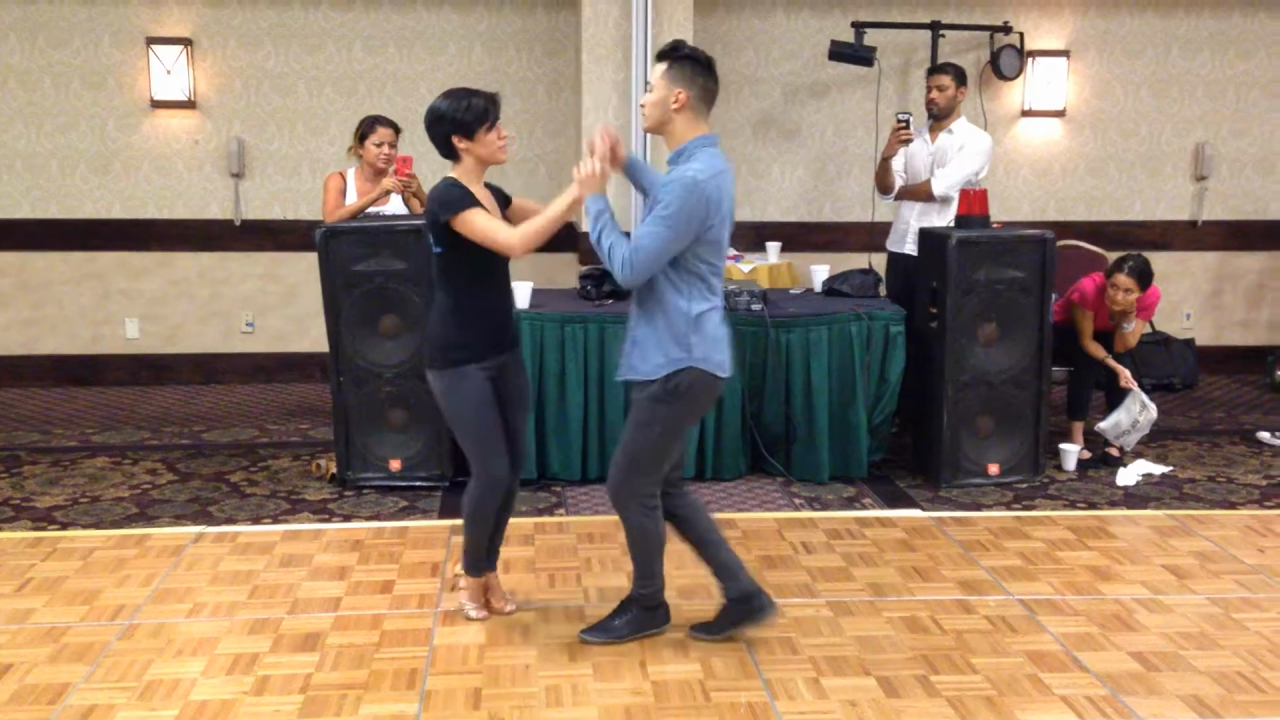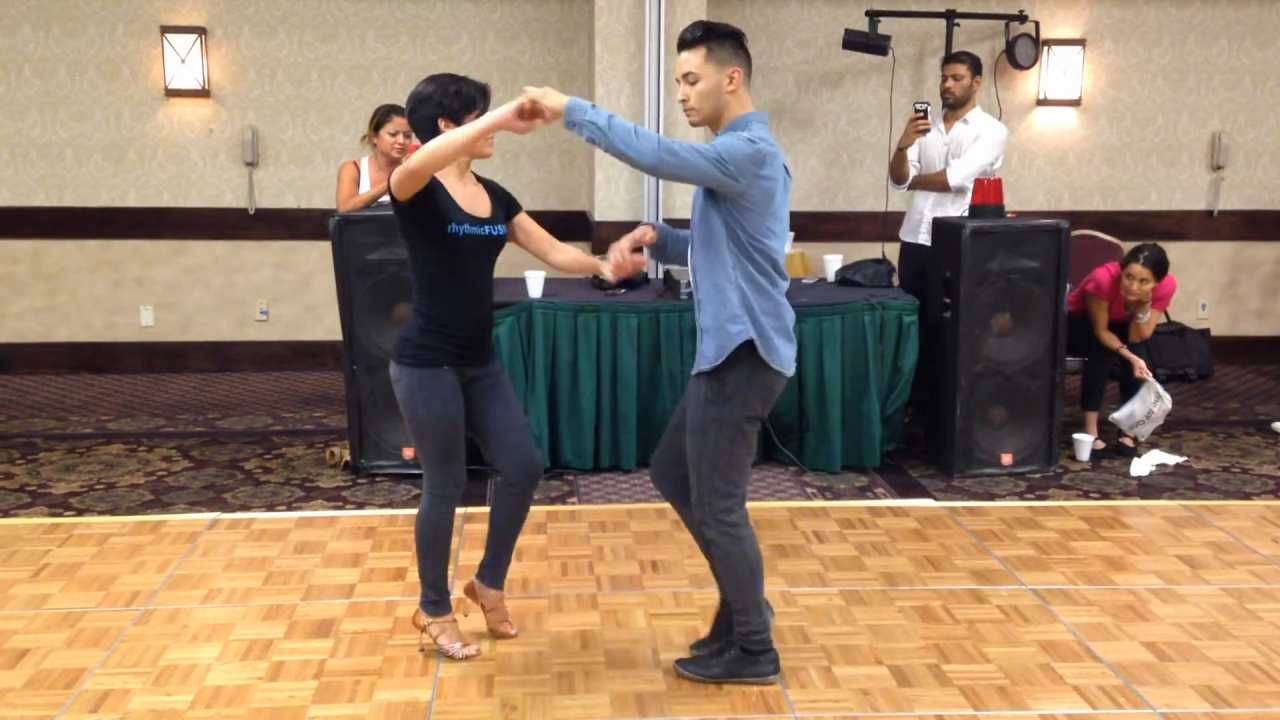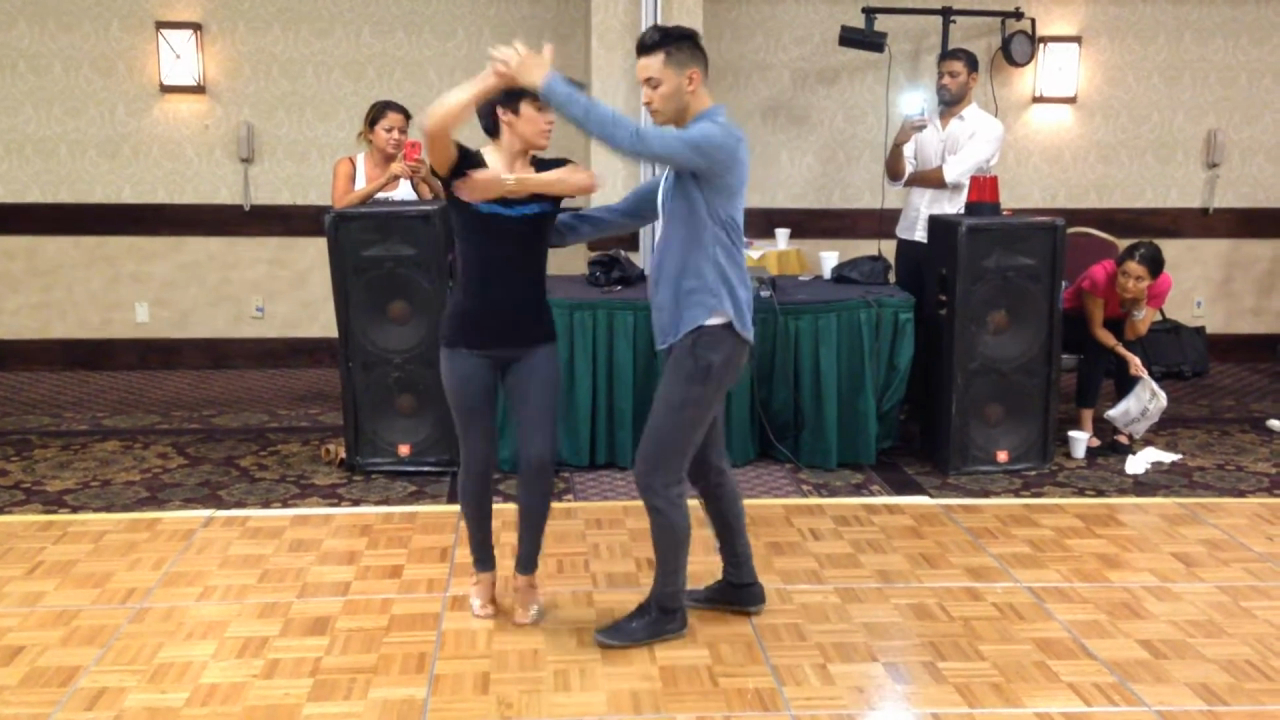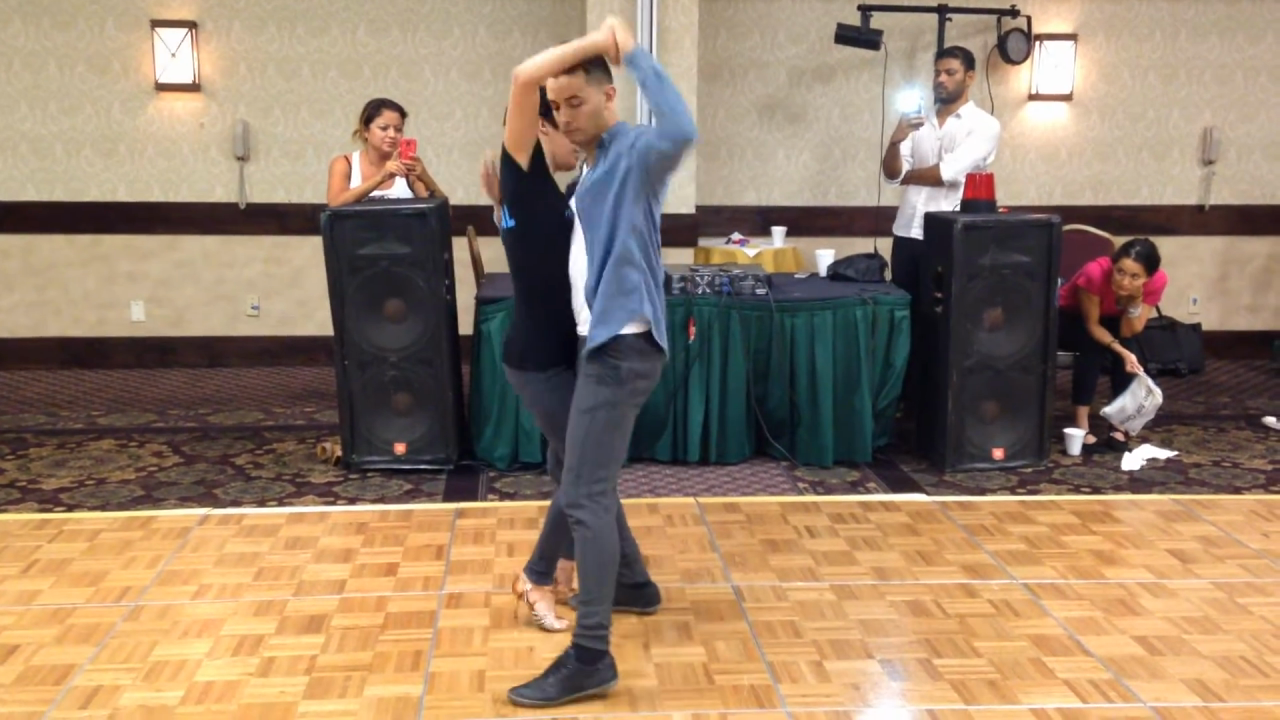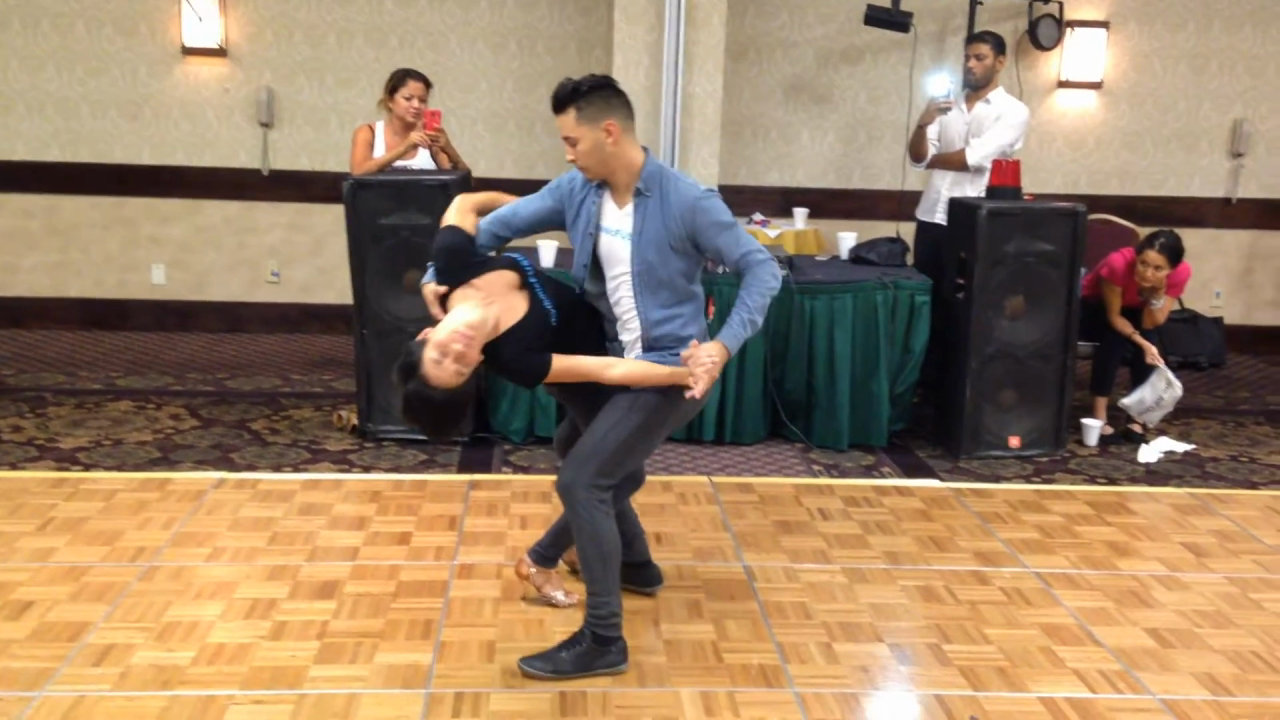
dt=1s
person 1, frame 1
left shoulder: (695, 181)
right shoulder: (696, 168)
left elbow: (629, 266)
left wrist: (598, 202)
right wrist: (627, 167)
left hip: (679, 363)
right hip: (673, 359)
left knee: (632, 488)
right knee: (663, 489)
left ankle: (646, 605)
right ankle: (743, 594)
person 1, frame 2
left shoulder: (749, 152)
right shoulder: (738, 153)
left elbow: (655, 154)
right elbow: (705, 244)
left wrist: (573, 109)
right wrist: (655, 237)
left hip: (742, 354)
right hip: (728, 351)
left knee: (718, 503)
right knee: (673, 475)
left ankle: (752, 649)
right ankle: (740, 603)
person 1, frame 3
left shoulder: (718, 139)
right shoulder: (686, 149)
left elbow: (631, 138)
right elbow: (630, 213)
left wrist: (549, 84)
right wrist: (548, 231)
left hip: (710, 331)
right hip: (691, 328)
left knee: (658, 471)
right knee: (704, 462)
left ankle: (666, 608)
right ankle: (741, 582)
person 1, frame 4
left shoulder: (636, 151)
right shoulder: (590, 167)
left elbow: (681, 131)
left wrist: (633, 53)
left hip: (624, 343)
right hip: (599, 341)
left knee: (582, 493)
right knee: (588, 479)
left ankle: (591, 658)
right ankle: (632, 583)
person 1, frame 5
left shoulder: (687, 202)
right shoulder: (574, 192)
left elbow: (763, 270)
right elbow: (504, 222)
left wrist: (724, 344)
right wrist: (443, 273)
left hip: (672, 370)
right hip: (620, 362)
left knee: (581, 480)
right knee: (599, 468)
left ankle: (603, 641)
right ankle: (629, 557)
person 2, frame 1
left shoulder: (489, 194)
right shoulder: (448, 198)
left elbow: (541, 223)
right elbow: (516, 243)
left wrist: (589, 185)
right wrist: (579, 187)
left hip: (504, 354)
right hip: (458, 362)
left knee: (509, 470)
right knee: (490, 471)
left ankle: (486, 571)
right ankle: (471, 572)
person 2, frame 2
left shoulder: (495, 196)
right shoulder: (413, 188)
left elbow: (552, 251)
right elbow: (424, 158)
left wrist: (604, 263)
right wrist: (504, 117)
left hip: (481, 361)
right hip: (426, 364)
left knee: (523, 467)
right knee: (444, 486)
left ankle: (487, 582)
right ankle: (434, 611)
person 2, frame 3
left shoulder: (544, 175)
right shoulder: (460, 166)
left elbow: (588, 181)
right elbow: (434, 125)
left wrist: (516, 180)
right wrist: (495, 76)
left hip: (532, 343)
right hip: (468, 343)
left knee: (539, 457)
right knee: (477, 460)
left ankle: (525, 572)
right ankle: (481, 570)
person 2, frame 4
left shoulder: (548, 189)
right shoulder: (521, 169)
right elbow: (523, 77)
left hip: (558, 352)
right hip: (539, 360)
left knee: (572, 464)
left ankle: (564, 566)
right ankle: (537, 578)
person 2, frame 5
left shoulder: (450, 259)
right shoulder: (510, 356)
left elbow: (466, 203)
right elbow: (607, 370)
right wrist: (683, 375)
right ankle: (539, 562)
person 3, frame 1
left shoulder: (976, 140)
right shoulder: (912, 136)
left elbow: (941, 188)
right elbow: (885, 190)
left wrist: (900, 190)
right wrist: (887, 157)
right hip: (901, 249)
right ankle: (903, 408)
person 3, frame 2
left shoulder: (991, 130)
right shoulder: (926, 126)
left elbow: (956, 178)
right elbow: (898, 180)
left wrist: (912, 180)
right wrist: (902, 146)
right hip: (914, 237)
person 3, frame 3
left shoulder: (987, 126)
right shoulder: (922, 122)
left elbow: (952, 174)
right elbow: (894, 176)
left wrist: (910, 177)
right wrist: (898, 143)
right hip: (911, 235)
right knee: (909, 318)
right ankle: (911, 394)
person 3, frame 4
left shoulder: (984, 125)
right shoulder: (919, 119)
left elbow: (949, 173)
right elbow: (891, 174)
left wrist: (907, 175)
right wrist: (895, 141)
right hip: (908, 232)
right ankle: (907, 392)
person 3, frame 5
left shoulder: (1013, 111)
right shoulder: (947, 105)
left elbow: (974, 158)
right elbow: (917, 158)
left wrist: (931, 160)
right wrist: (922, 125)
right hip: (931, 217)
right ankle: (926, 379)
person 4, frame 1
left shoulder: (1151, 296)
right shoulder: (1089, 288)
left elbow: (1122, 348)
right elbow: (1085, 341)
left wrist: (1130, 314)
right wrist: (1115, 367)
left hip: (1105, 336)
right hip: (1064, 334)
left knee: (1122, 359)
right knee: (1088, 361)
right ankle: (1076, 441)
person 4, frame 2
left shoulder: (1166, 286)
right shoulder: (1103, 278)
left elbow: (1137, 338)
right elbow: (1100, 331)
left wrist: (1144, 305)
right wrist: (1130, 357)
left hip: (1120, 326)
right hip: (1078, 324)
right knee: (1102, 350)
right ankle: (1090, 431)
person 4, frame 3
left shoulder: (1161, 284)
right shoulder: (1099, 276)
left elbow: (1132, 335)
right elbow: (1095, 328)
left wrist: (1140, 303)
right wrist: (1126, 355)
left hip: (1115, 323)
right hip: (1073, 321)
left knee: (1131, 347)
right knee: (1098, 347)
left ankle: (1123, 428)
right ankle: (1085, 429)
person 4, frame 4
left shoulder: (1157, 281)
right shoulder: (1095, 273)
left elbow: (1128, 333)
right elbow: (1091, 325)
left wrist: (1136, 300)
right wrist: (1121, 351)
left hip: (1110, 321)
right hip: (1070, 319)
left knee: (1127, 344)
right knee: (1093, 345)
right ankle: (1081, 427)
person 4, frame 5
left shoulder: (1181, 273)
right shoulder: (1118, 263)
left elbow: (1150, 324)
right elbow: (1113, 316)
left wrist: (1159, 291)
right wrist: (1142, 343)
left hip: (1134, 311)
right hip: (1092, 309)
left knee: (1148, 336)
right knee: (1114, 337)
left ankle: (1137, 417)
right ankle: (1099, 417)
